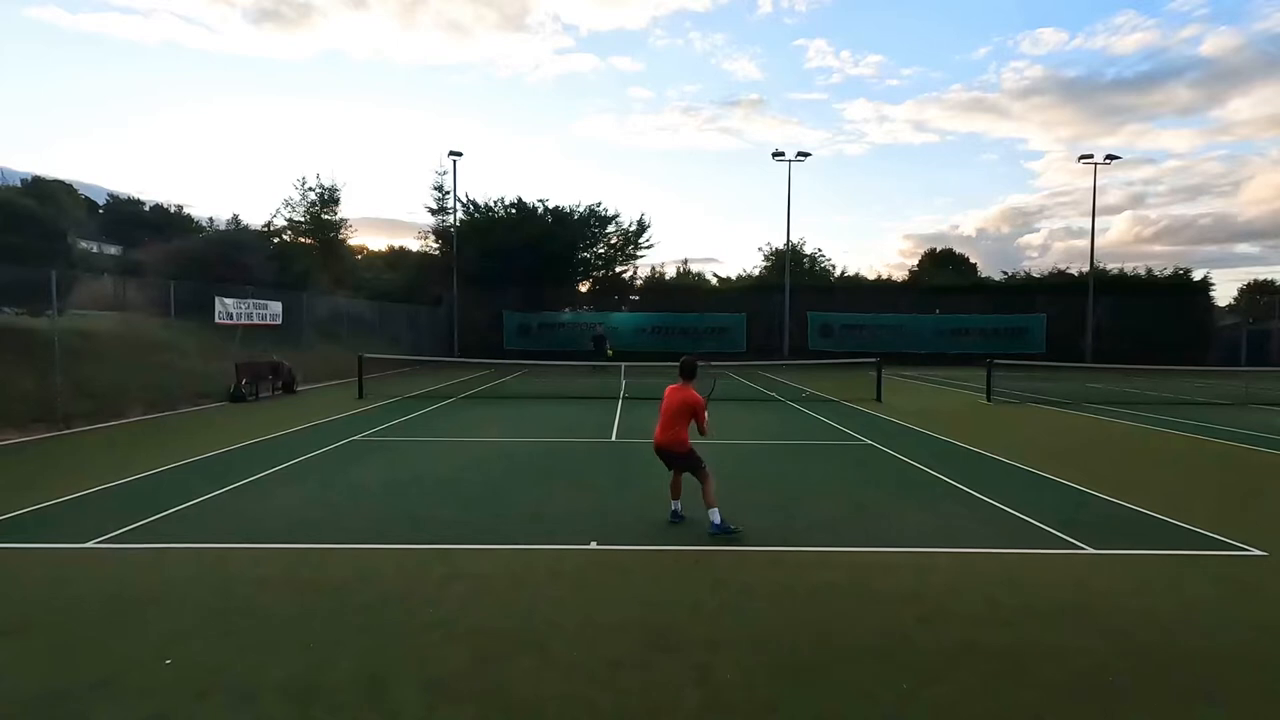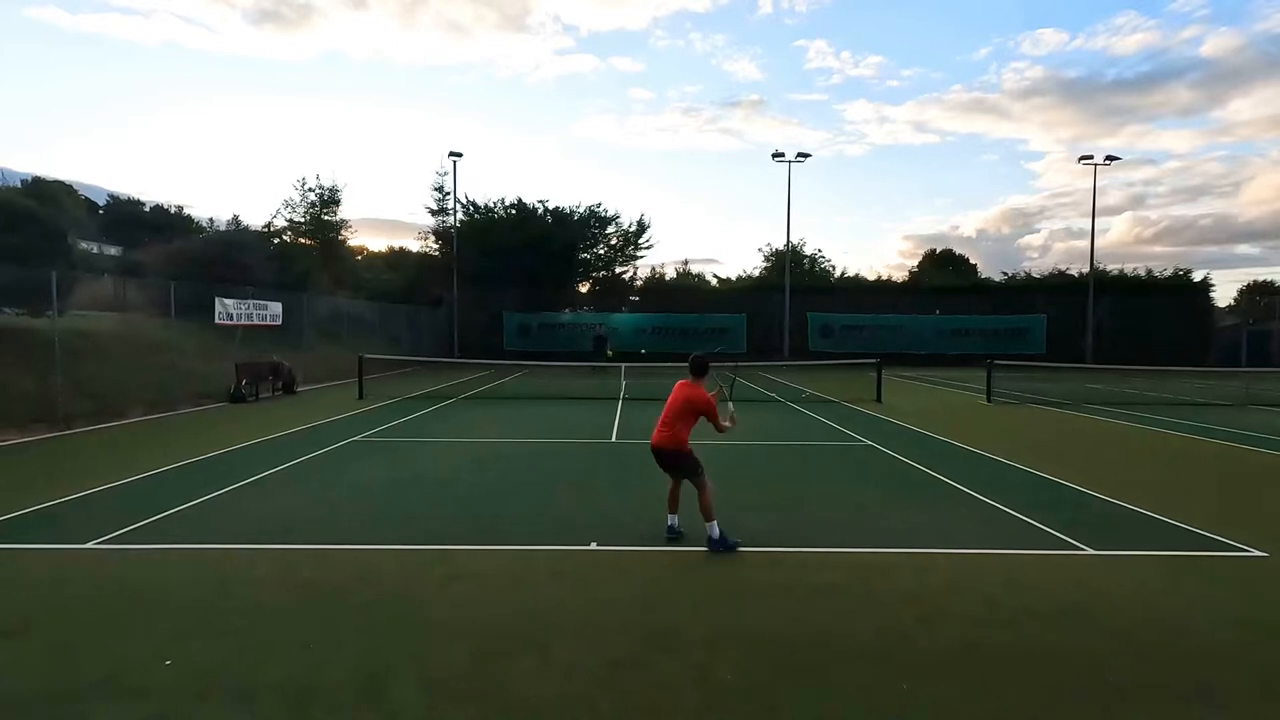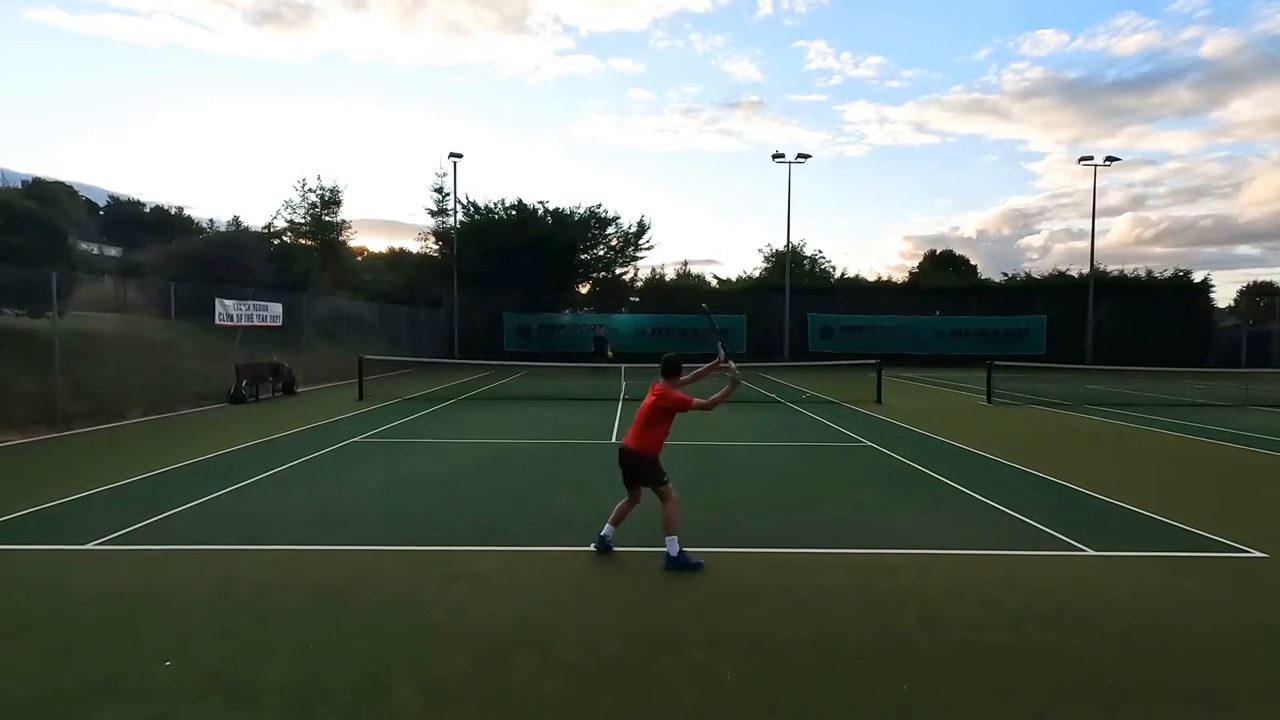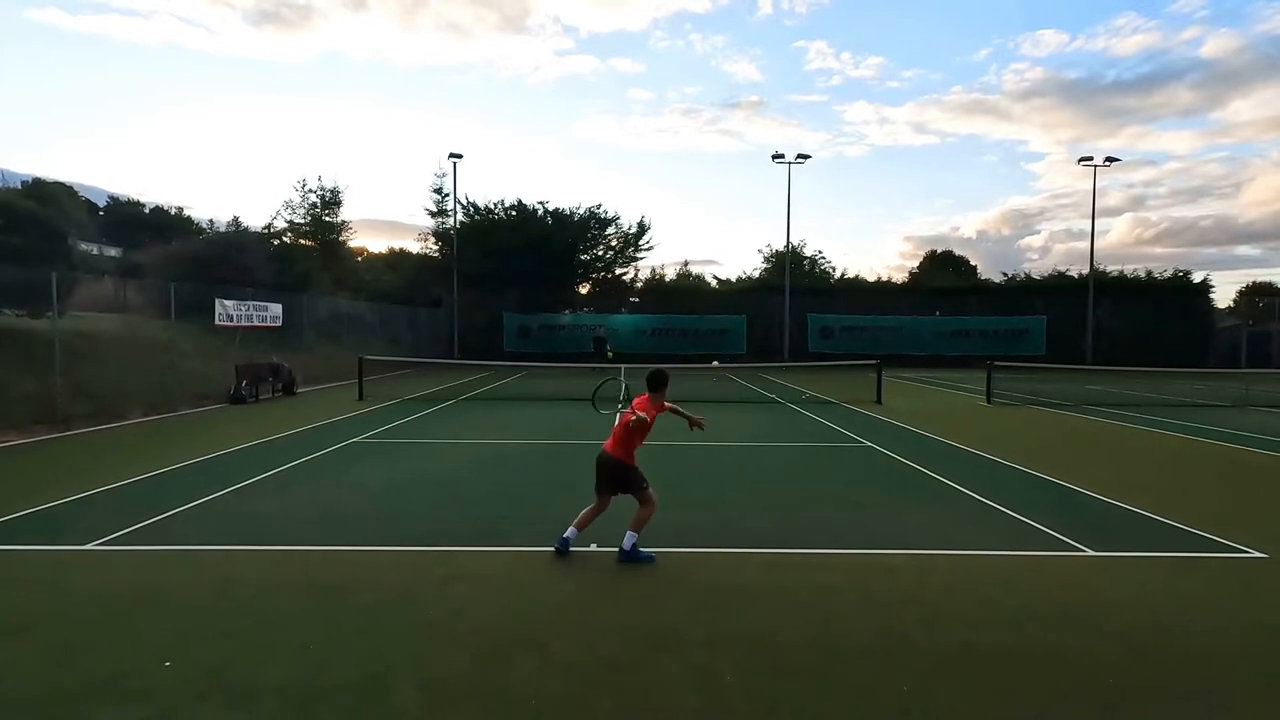
dt=0.4s
person 1, frame 1
left shoulder: (669, 390)
right shoulder: (696, 400)
right elbow: (702, 432)
right wrist: (704, 419)
left hip: (660, 444)
right hip: (679, 446)
left knee: (677, 471)
right knee: (706, 478)
left ankle: (675, 511)
right ankle: (716, 523)
person 1, frame 2
left shoulder: (679, 385)
right shoulder: (706, 399)
right elbow: (721, 428)
right wrist: (731, 422)
left hip: (657, 443)
right hip: (677, 447)
left knee: (676, 480)
right knee: (704, 487)
left ankle: (672, 527)
right ankle: (715, 537)
person 1, frame 3
left shoulder: (657, 387)
right shoulder: (671, 397)
left elbow: (685, 380)
right elbow: (706, 405)
left wrist: (714, 364)
right wrist: (732, 385)
left hip: (627, 449)
right hip: (644, 454)
left knee: (633, 497)
right knee: (669, 499)
left ankle: (604, 538)
right ankle: (674, 554)
person 1, frame 4
left shoulder: (649, 402)
right shoulder: (646, 407)
left elbow: (668, 406)
right elbow: (631, 424)
left wrist: (690, 418)
right wrist: (640, 420)
left hip: (606, 456)
right hip: (619, 462)
left knee: (600, 505)
right knee: (649, 502)
left ankle: (565, 540)
right ankle: (627, 548)
